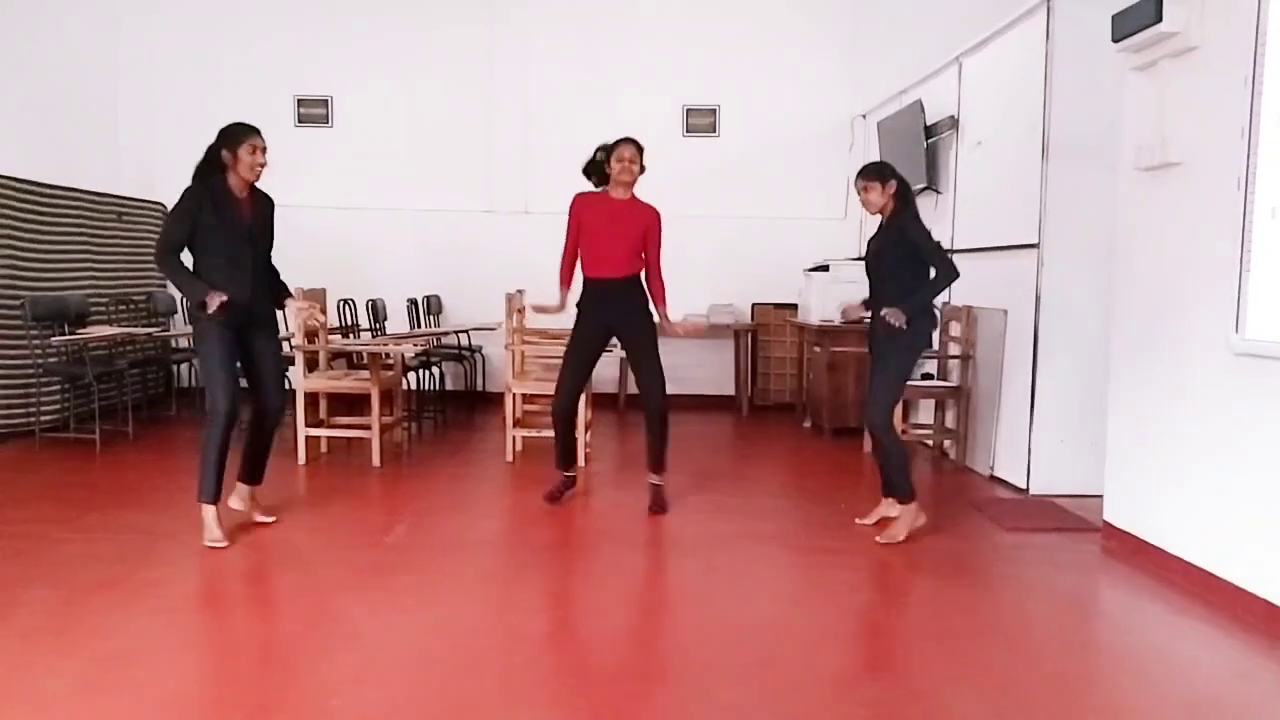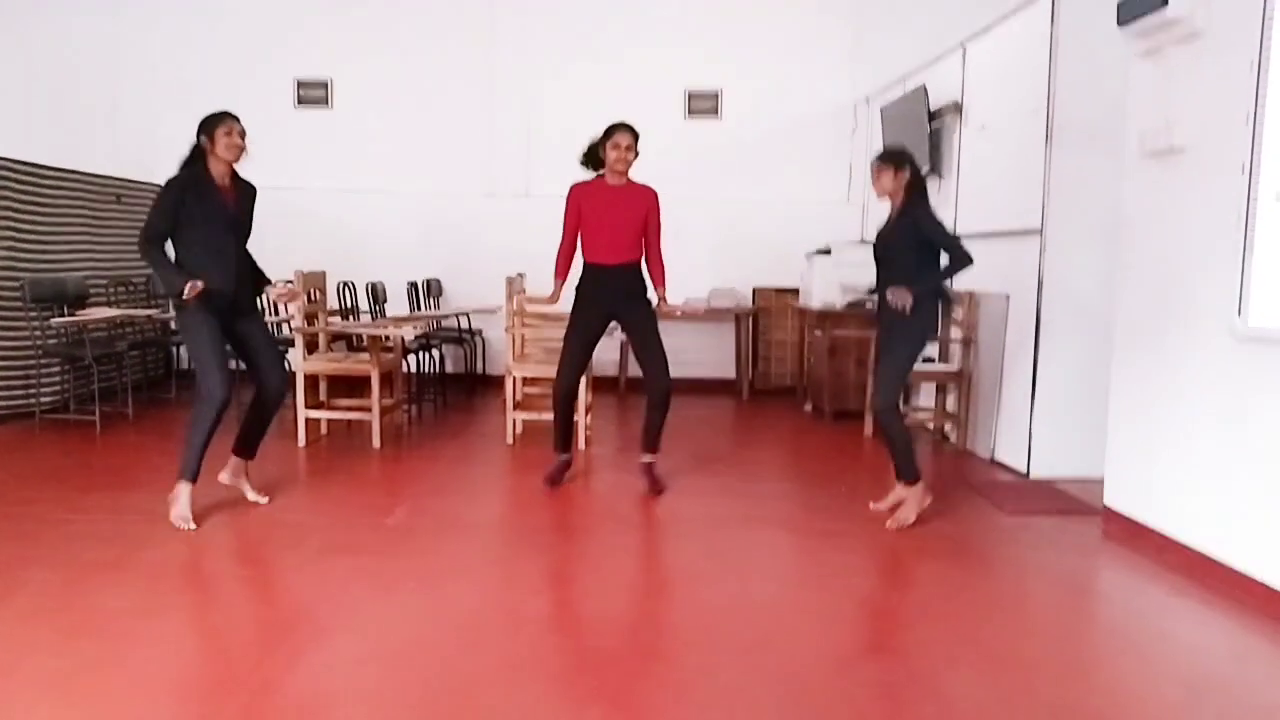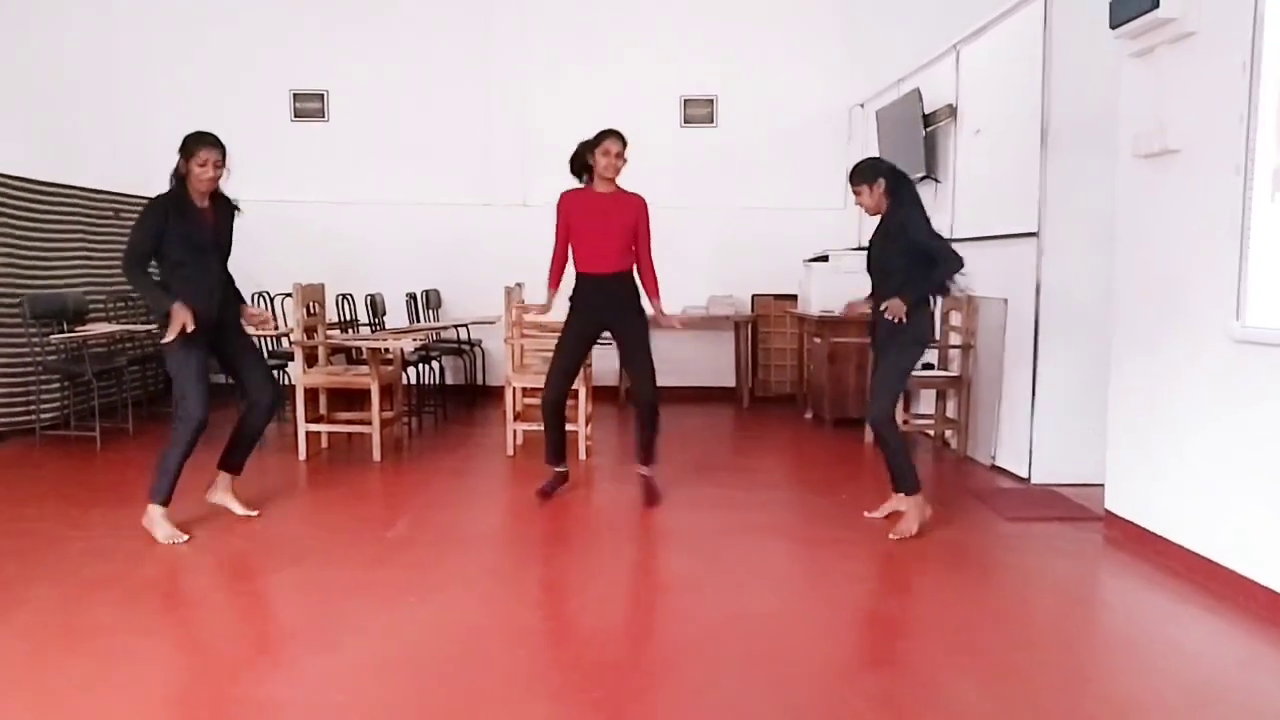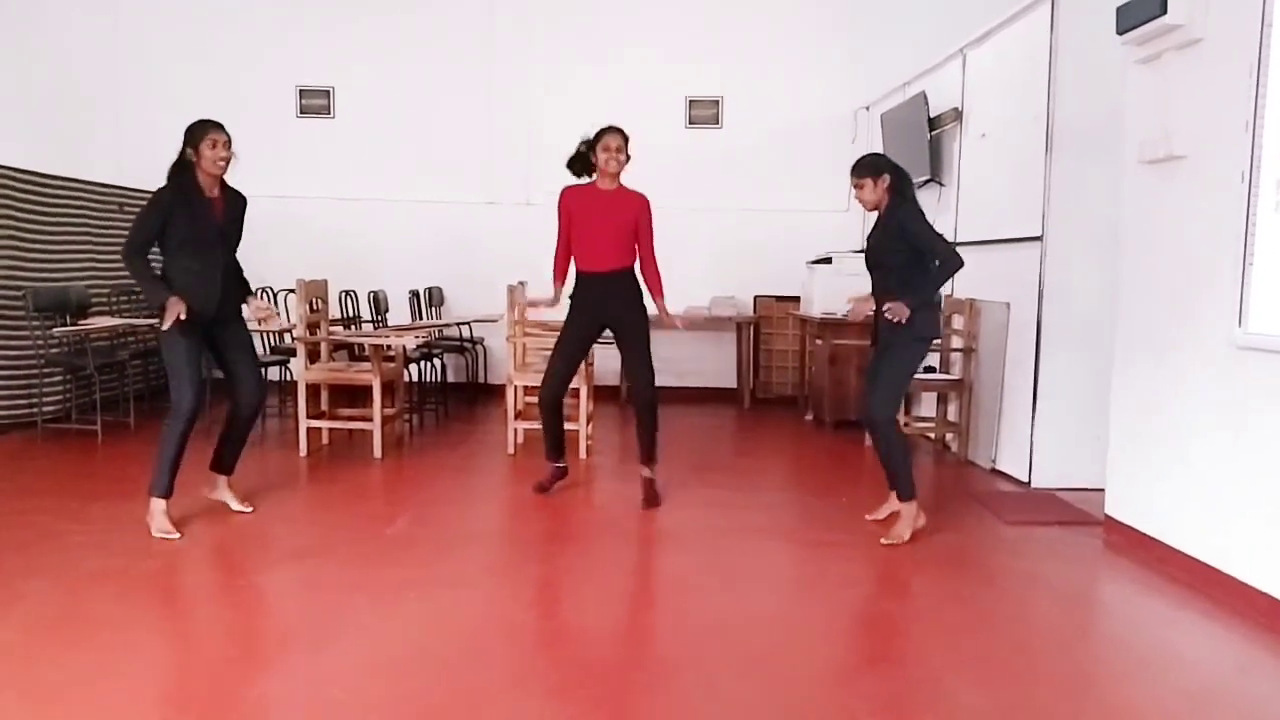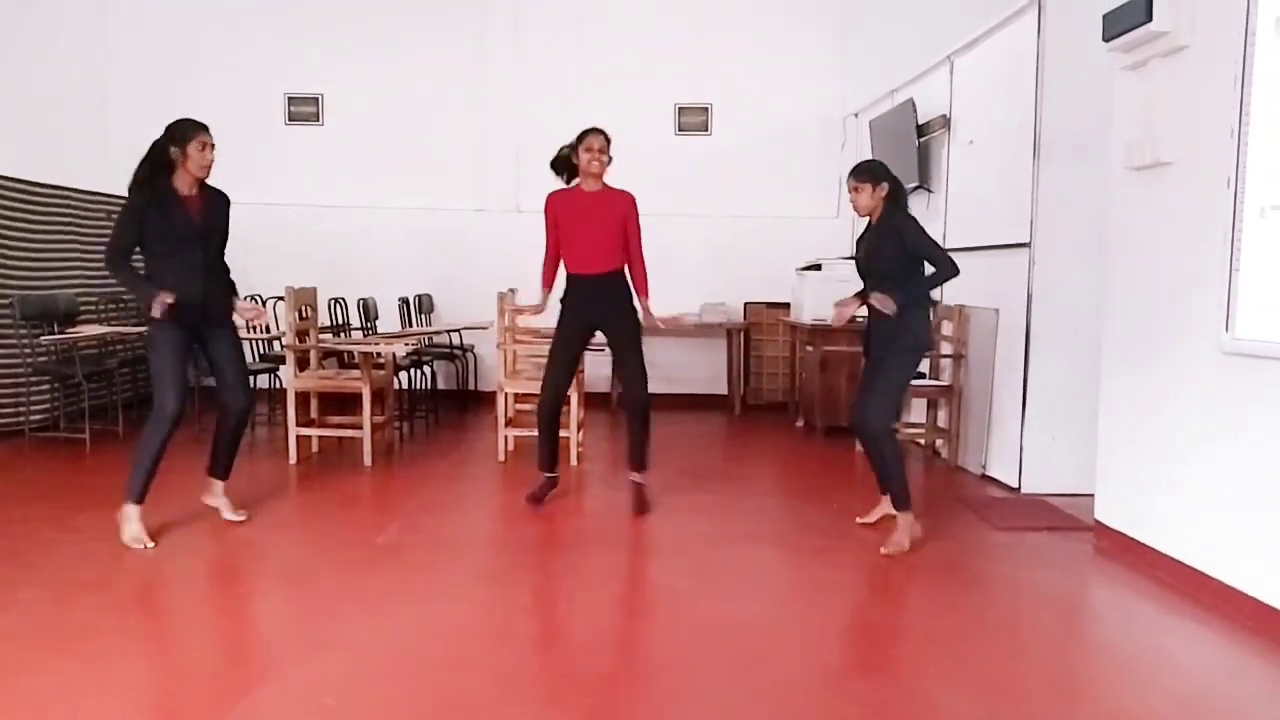
dt=0.7s
person 1, frame 1
left shoulder: (264, 204)
right shoulder: (199, 197)
right elbow: (166, 254)
left wrist: (287, 301)
right wrist: (202, 291)
left hip: (258, 316)
right hip: (216, 316)
left knee: (270, 404)
right knee: (223, 405)
left ankle: (244, 492)
right ankle: (209, 509)
person 1, frame 2
left shoulder: (246, 191)
right shoulder: (182, 186)
right elbow: (150, 243)
left wrist: (267, 285)
right wrist: (180, 282)
left hip: (241, 301)
right hip: (200, 302)
left knee: (275, 383)
right knee: (217, 389)
left ankle: (237, 466)
right ankle: (183, 488)
person 1, frame 3
left shoulder: (225, 211)
right shoulder: (162, 209)
right elbow: (133, 265)
left wrist: (240, 305)
right wrist: (172, 305)
left hip: (221, 320)
right hip: (185, 322)
left knee: (265, 394)
right knee: (194, 413)
left ankle: (223, 484)
right ankle: (156, 510)
person 1, frame 4
left shoulder: (236, 202)
right shoulder: (170, 197)
right elbow: (133, 253)
left wrist: (247, 297)
right wrist: (164, 296)
left hip: (225, 313)
right hip: (182, 314)
left knee: (251, 395)
right knee: (186, 403)
left ankle: (221, 482)
right ankle: (158, 504)
person 1, frame 5
left shoulder: (218, 201)
right shoulder: (147, 200)
right elbow: (116, 257)
left wrist: (234, 299)
right wrist: (151, 293)
left hip: (214, 315)
right hip: (171, 316)
left knee: (239, 400)
right knee: (170, 407)
left ankle: (216, 487)
right ankle: (131, 510)
person 2, frame 1
left shoulder: (906, 225)
right shoulder: (883, 231)
left elbow: (947, 270)
left wrist: (909, 312)
right wrist: (865, 307)
left hip: (905, 332)
right hip: (886, 333)
left knee: (878, 416)
right knee: (876, 418)
left ankle: (909, 506)
right ankle: (892, 500)
person 2, frame 2
left shoulder: (918, 213)
right shoulder: (893, 218)
left elbow: (960, 257)
left wrist: (915, 292)
right wrist: (875, 291)
left hip: (914, 318)
right hip: (894, 318)
left knee: (883, 403)
right knee: (884, 401)
left ankle: (915, 490)
right ankle: (906, 485)
person 2, frame 3
left shoulder: (906, 219)
right shoulder: (887, 224)
left elbow: (951, 260)
left wrist: (907, 300)
right wrist: (871, 303)
left hip: (906, 330)
right hip: (889, 329)
left knee: (879, 412)
right knee: (881, 413)
left ankle: (915, 500)
right ankle: (902, 495)
person 2, frame 4
left shoulder: (906, 215)
right shoulder: (881, 222)
left elbow: (950, 260)
left wrist: (911, 303)
right wrist: (872, 300)
left hip: (910, 328)
right hip: (890, 328)
left knee: (882, 411)
right knee: (874, 413)
left ankle: (909, 507)
right ankle: (900, 496)
person 2, frame 5
left shoulder: (901, 225)
right shoulder: (869, 233)
left elbow: (947, 268)
left wrist: (899, 299)
right wrist: (857, 300)
left hip: (905, 336)
right hip: (882, 337)
left knee: (877, 419)
right knee: (862, 419)
left ankle: (906, 518)
right ankle: (890, 498)
person 3, frame 1
left shoulder: (648, 215)
right shoulder: (583, 203)
left elbow: (652, 269)
right elbow: (570, 255)
left wrist: (663, 315)
right wrist: (562, 299)
left hip: (633, 305)
right hip: (593, 304)
left knee: (655, 398)
right knee: (565, 396)
left ankle: (656, 481)
right ankle: (566, 473)
person 3, frame 2
left shoulder: (647, 197)
right shoulder: (580, 193)
left elbow: (653, 251)
right elbow: (567, 246)
left wrist: (662, 296)
right wrist: (557, 287)
left hip: (632, 290)
right hip: (591, 290)
left knee: (660, 382)
right knee: (566, 383)
left ankle: (649, 459)
right ankle: (563, 457)
person 3, frame 3
left shoulder: (635, 204)
right shoulder: (569, 201)
left elbow: (644, 260)
right elbow: (560, 254)
left wrist: (657, 307)
right wrist: (550, 296)
left hip: (625, 299)
right hip: (585, 298)
left knee: (645, 393)
right knee: (554, 391)
left ankle: (645, 471)
right ankle: (559, 469)
person 3, frame 4
left shoulder: (637, 204)
right shoulder: (571, 196)
left elbow: (647, 260)
right elbow: (562, 251)
left wrist: (661, 306)
right wrist: (556, 291)
left hip: (624, 297)
right hip: (585, 297)
left knee: (643, 392)
right knee: (551, 390)
left ankle: (647, 473)
right ankle: (557, 463)
person 3, frame 5
left shoulder: (623, 201)
right shoulder: (556, 202)
left elbow: (635, 256)
right elbow: (552, 254)
left wrist: (644, 303)
right wrist: (545, 295)
left hip: (615, 297)
right hip: (577, 298)
left knee: (636, 395)
right knee: (551, 394)
left ankle: (638, 478)
right ankle: (548, 474)
